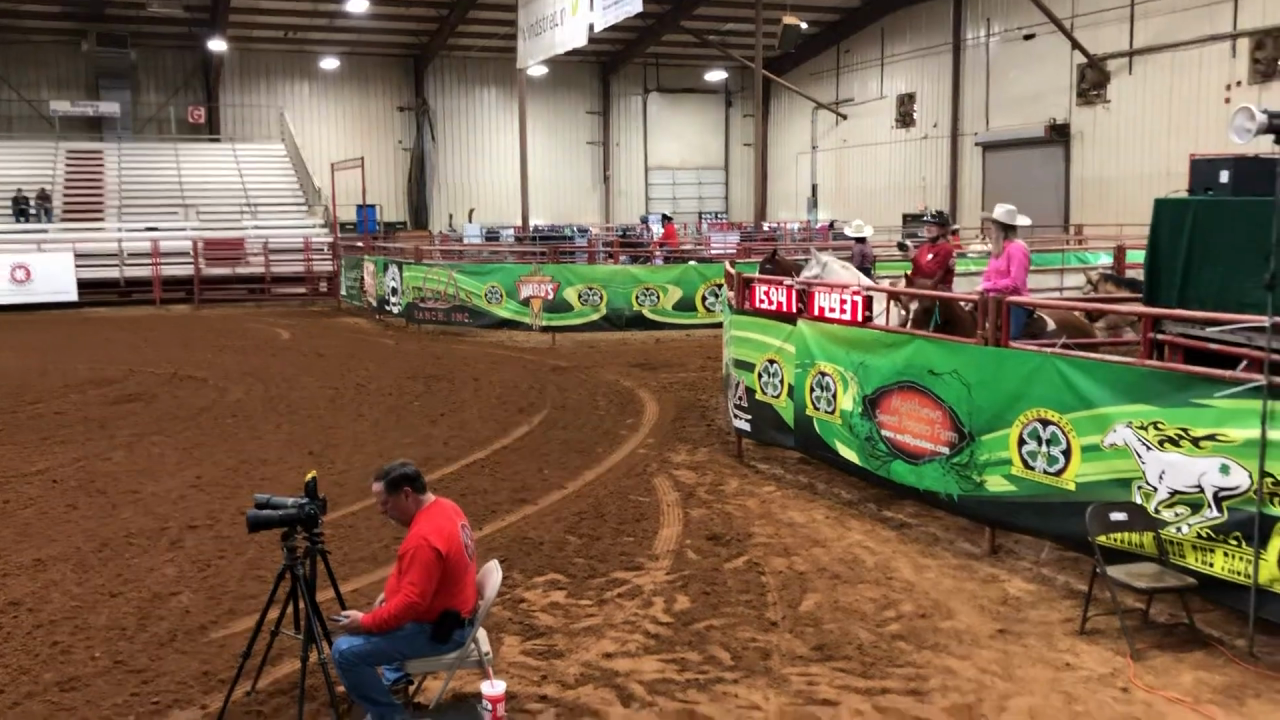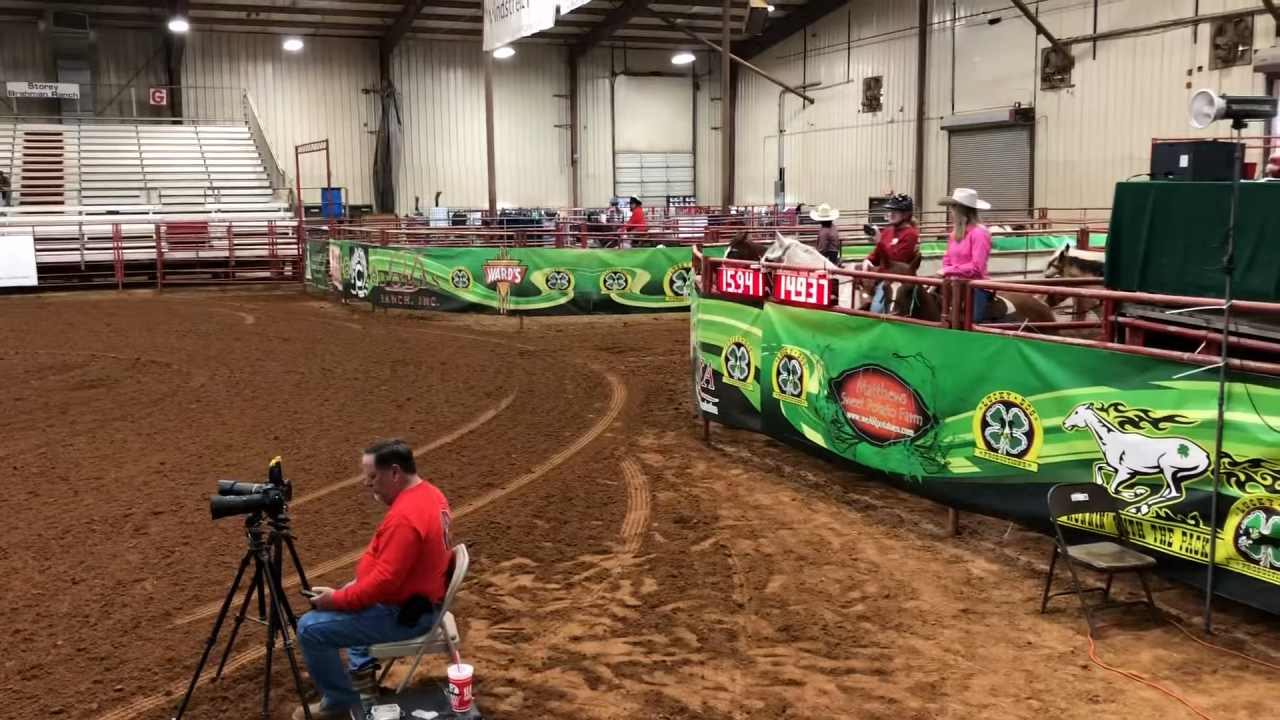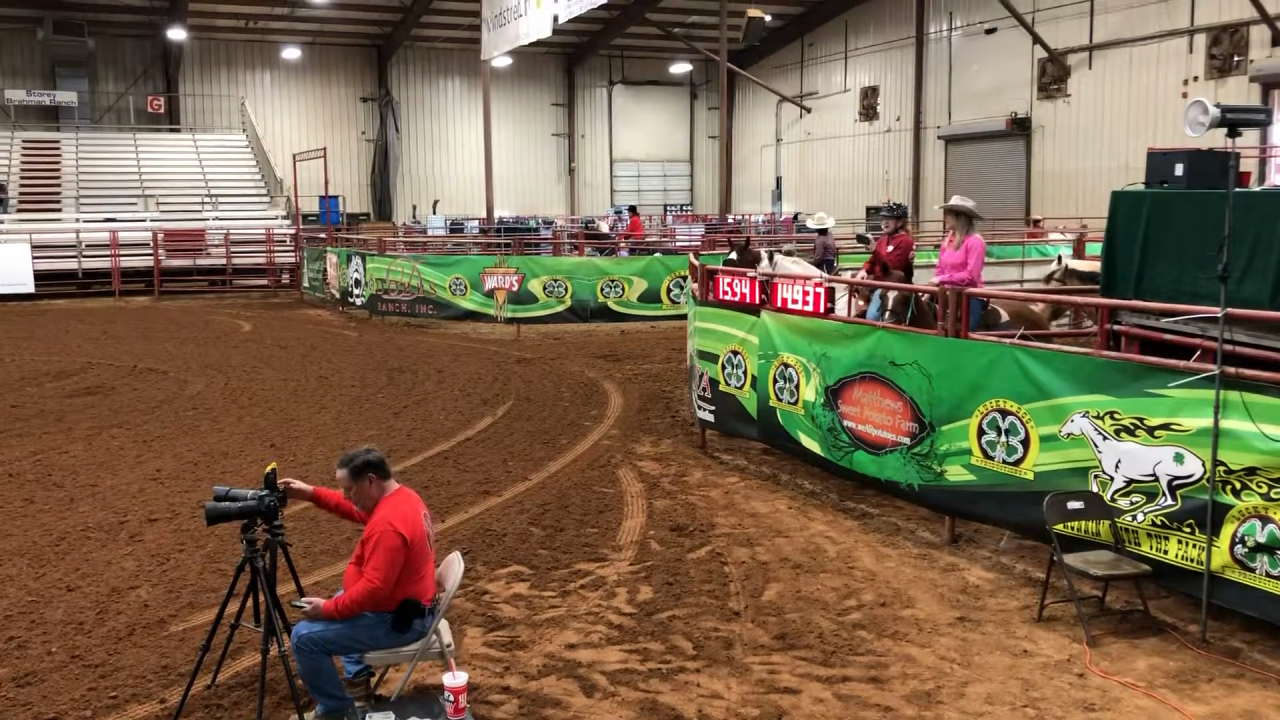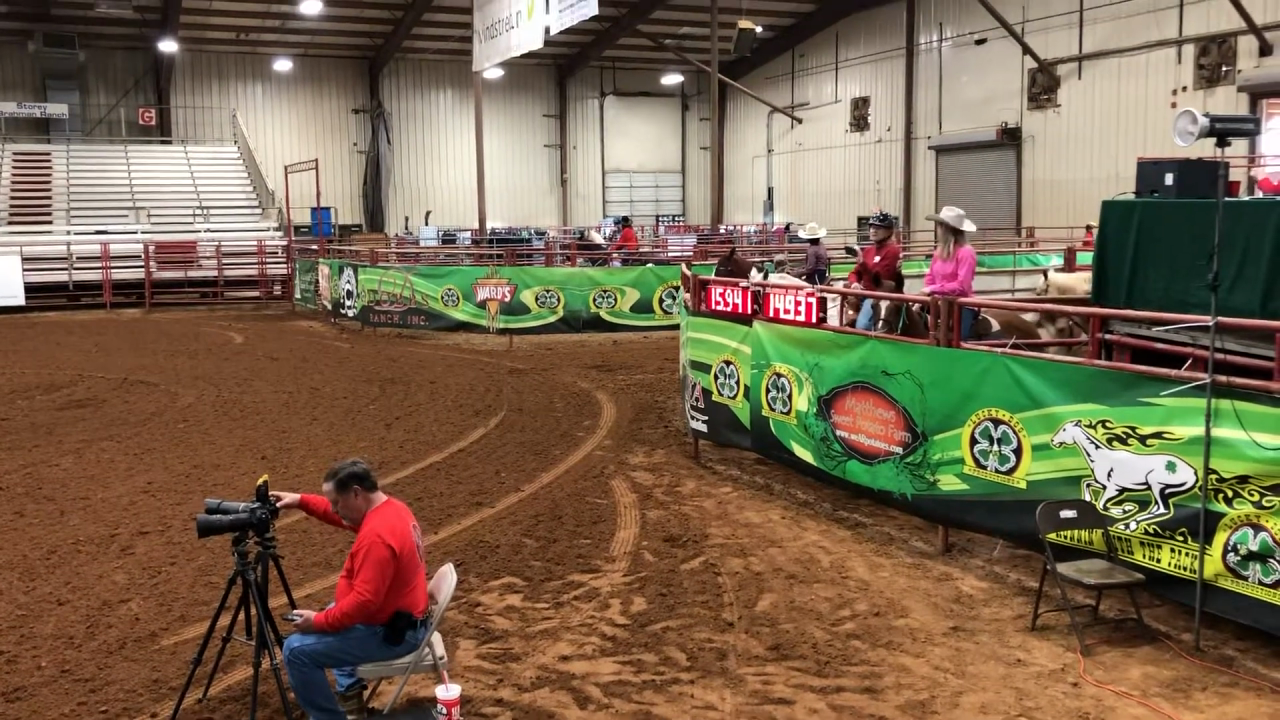
dt=1s
person 1, frame 1
left shoulder: (424, 537)
right shoulder: (446, 508)
left elbow: (411, 602)
left wrist: (366, 622)
right wrist: (392, 592)
left hip: (438, 630)
right hip: (451, 615)
left knee: (345, 651)
right knee: (383, 611)
right ankle: (395, 677)
person 1, frame 2
left shoulder: (404, 517)
right shoulder: (430, 494)
left elbow: (384, 581)
left wrist: (336, 599)
right wrist: (355, 587)
left hip: (405, 613)
right hip: (419, 600)
left knee: (311, 628)
right knee: (350, 597)
right ankle: (362, 668)
person 1, frame 3
left shoulder: (388, 524)
right shoulder: (403, 496)
left elbow: (373, 588)
right elbow: (355, 508)
left wrist: (327, 608)
right wrist: (312, 493)
left hip: (398, 620)
right hip: (408, 605)
left knee: (304, 637)
right knee: (342, 600)
right ankle: (357, 677)
person 1, frame 4
left shoulder: (377, 536)
right shoulder: (392, 507)
left elbow: (363, 601)
right elbow: (339, 513)
left wrist: (318, 621)
right wrist: (301, 501)
left hip: (391, 633)
right hip: (402, 619)
left knee: (296, 650)
right knee: (334, 613)
right ankle: (350, 690)
